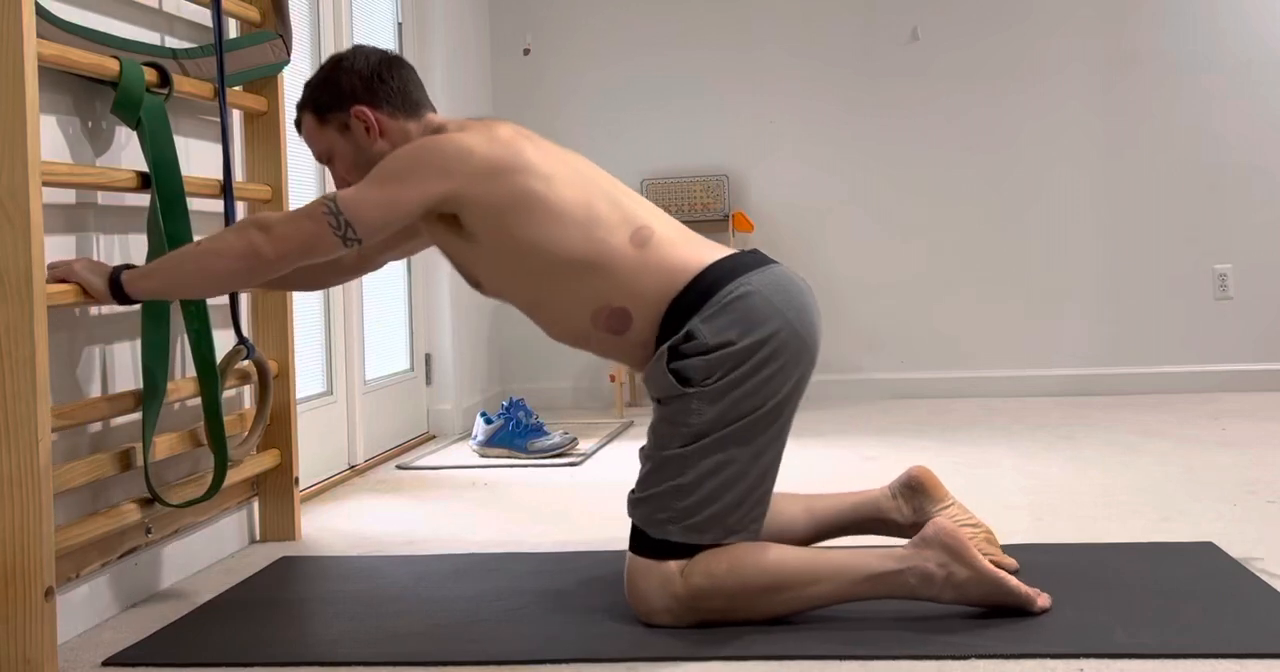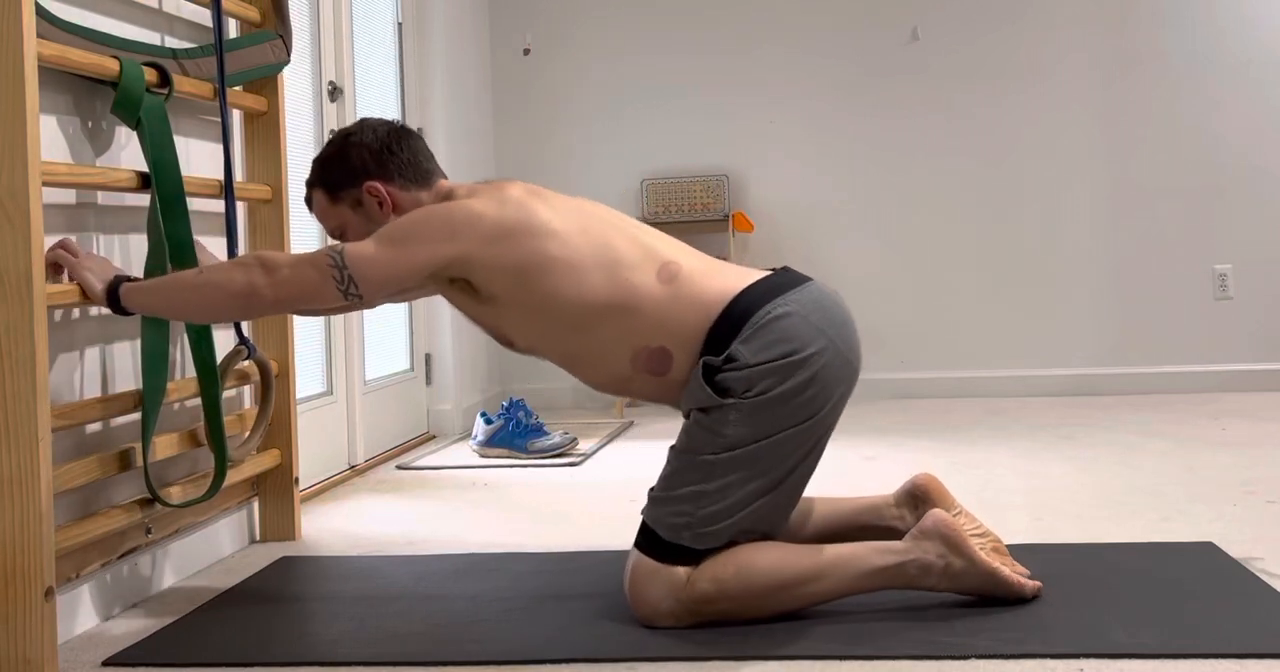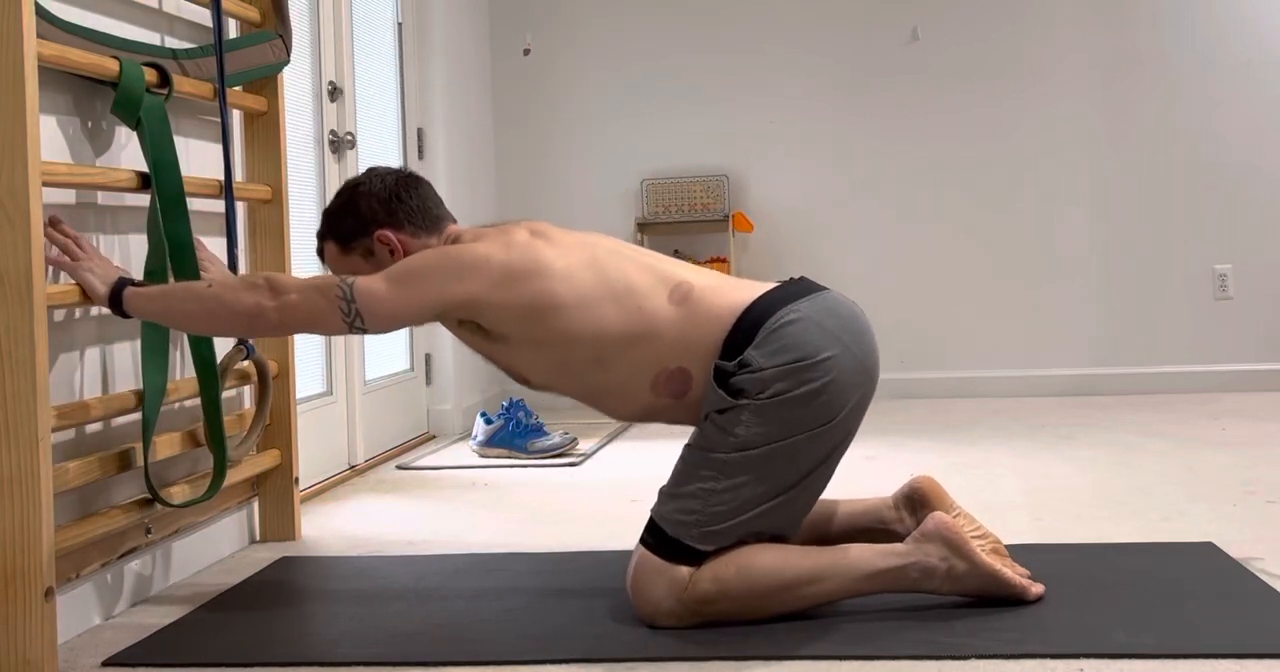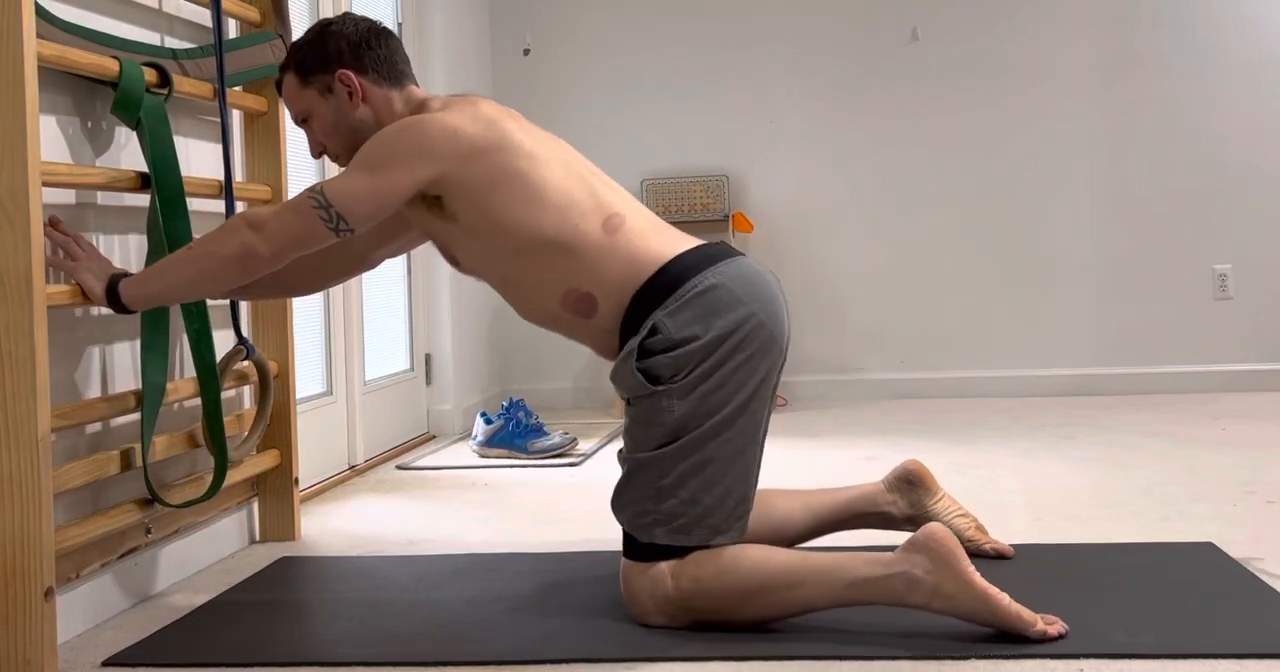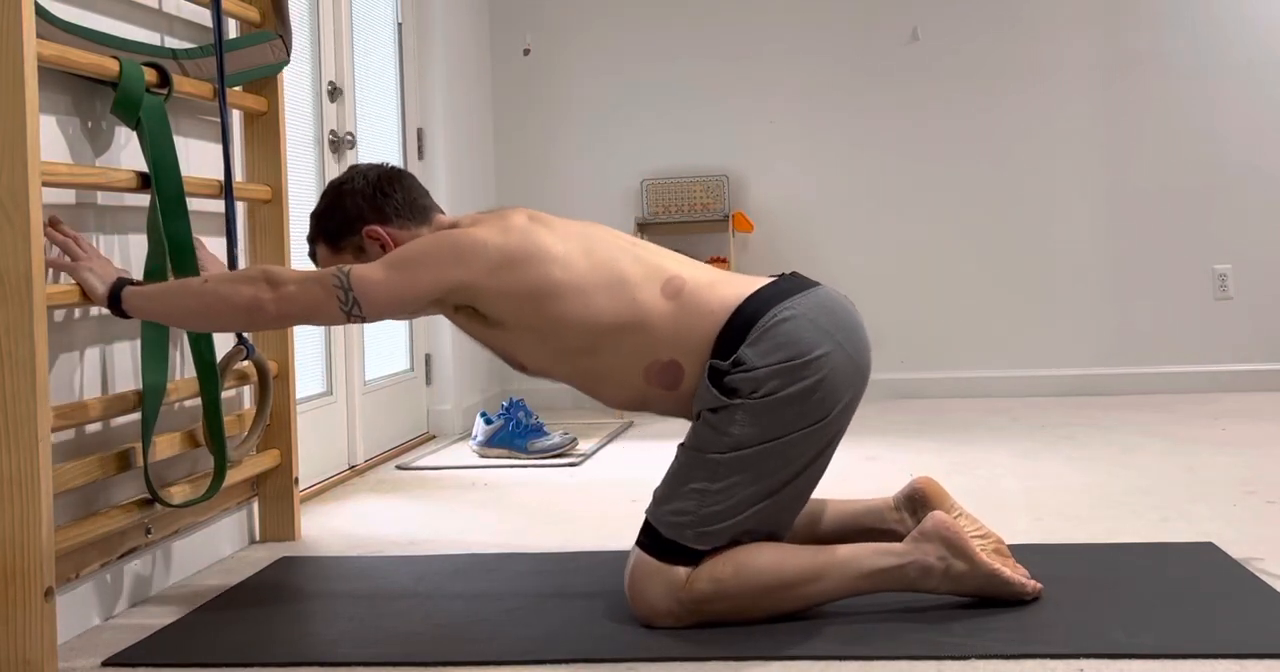
dt=1s
person 1, frame 1
left shoulder: (435, 160)
right shoulder: (471, 169)
left elbow: (273, 244)
right elbow: (334, 263)
left wrist: (122, 280)
right wrist: (197, 272)
left hip: (730, 331)
right hip: (763, 307)
left knee: (664, 587)
right knee: (709, 534)
left ankle: (921, 565)
right ankle: (895, 503)
person 1, frame 2
left shoulder: (450, 226)
right shoulder: (482, 224)
left elbow: (275, 284)
right elbow: (315, 288)
left wrist: (118, 289)
right wrist: (211, 284)
left hip: (772, 351)
right hip: (799, 323)
left knee: (662, 589)
right knee: (717, 539)
left ankle: (917, 558)
right ankle: (900, 509)
person 1, frame 3
left shoulder: (458, 271)
right shoulder: (503, 249)
left elbow: (277, 306)
left wrist: (120, 292)
right wrist: (230, 290)
left hip: (789, 361)
right hip: (816, 332)
left knee: (664, 589)
right knee: (721, 542)
left ankle: (921, 559)
right ankle: (903, 513)
person 1, frame 4
left shoulder: (426, 135)
right shoulder: (446, 161)
left elbow: (269, 236)
right elbow: (337, 259)
left wrist: (124, 290)
right wrist: (207, 283)
left hip: (698, 322)
right hip: (726, 300)
left knee: (661, 588)
right knee: (700, 539)
left ankle: (913, 569)
right ankle: (891, 498)
person 1, frame 5
left shoulder: (454, 256)
right shoulder: (492, 244)
left elbow: (276, 300)
left wrist: (120, 291)
right wrist: (217, 287)
left hip: (780, 357)
right hip: (808, 328)
left knee: (662, 590)
right knee: (716, 542)
left ankle: (919, 557)
right ankle: (900, 513)
